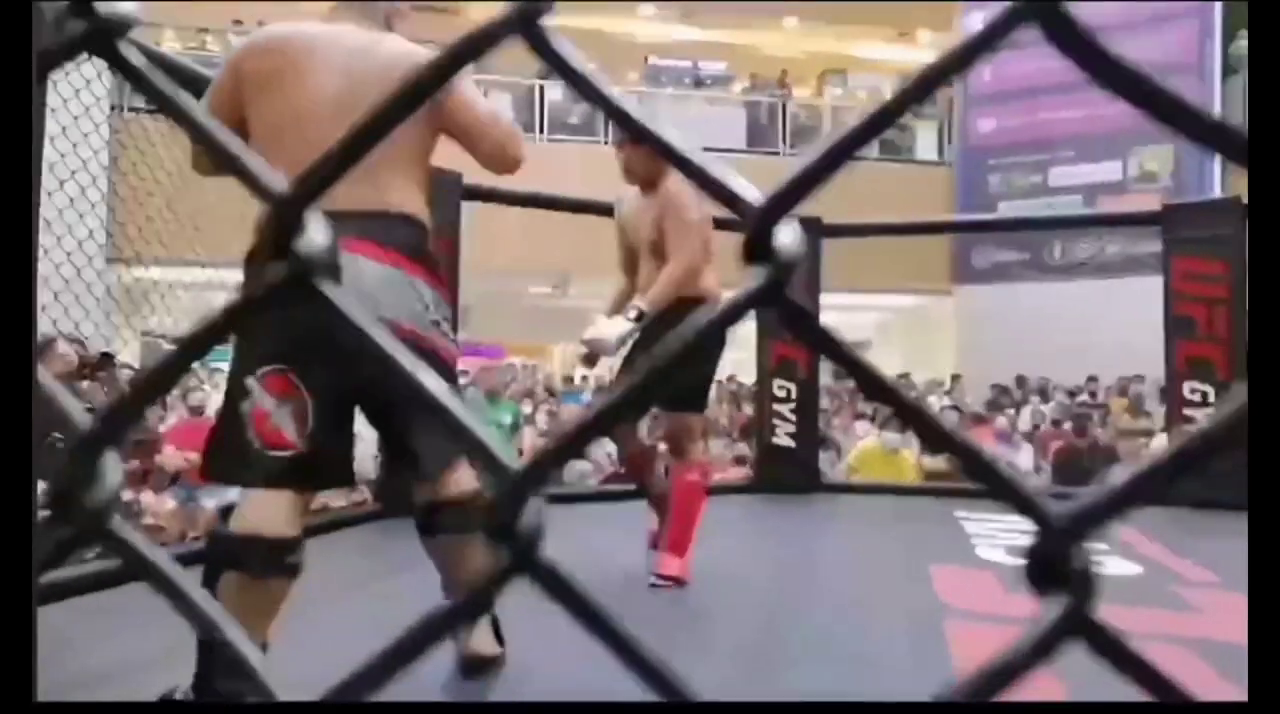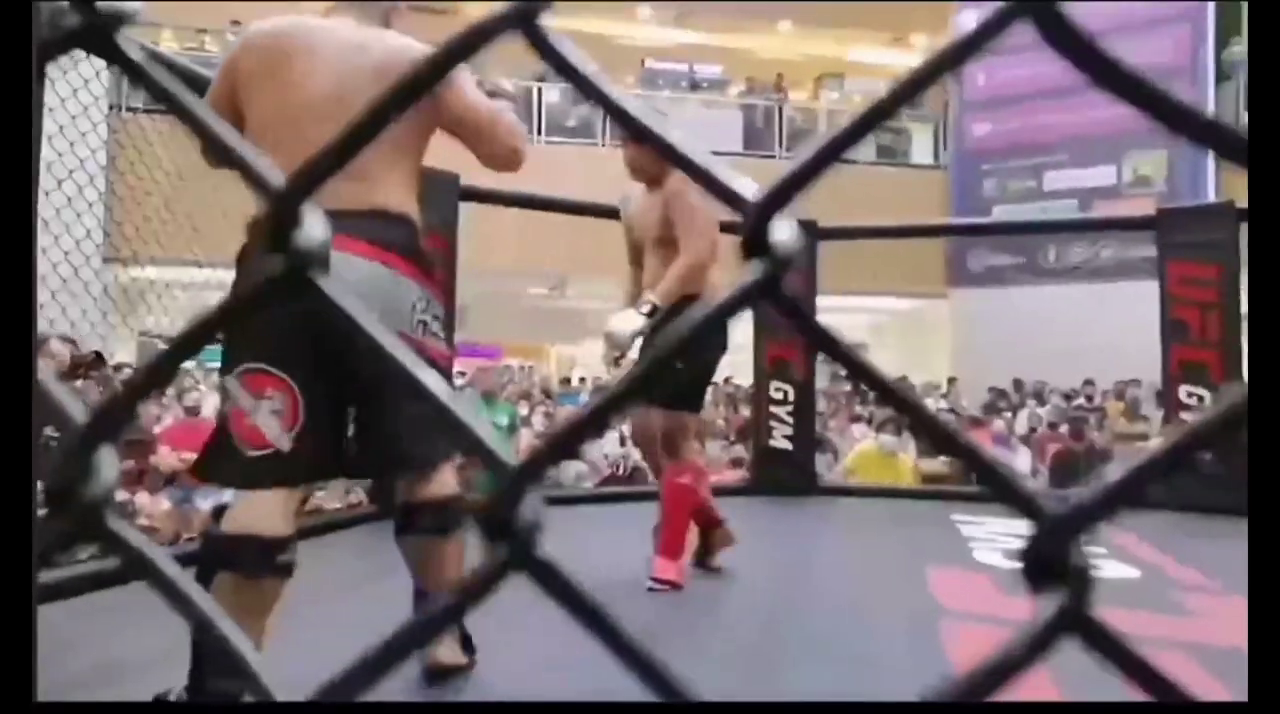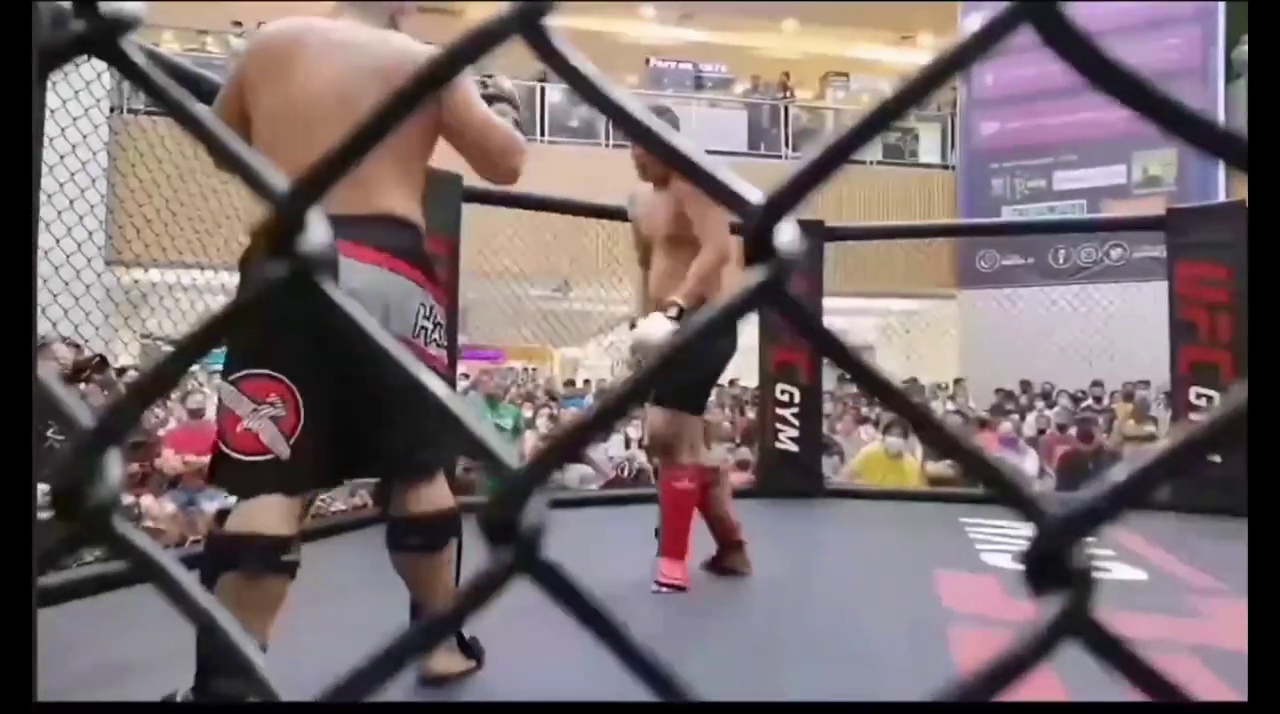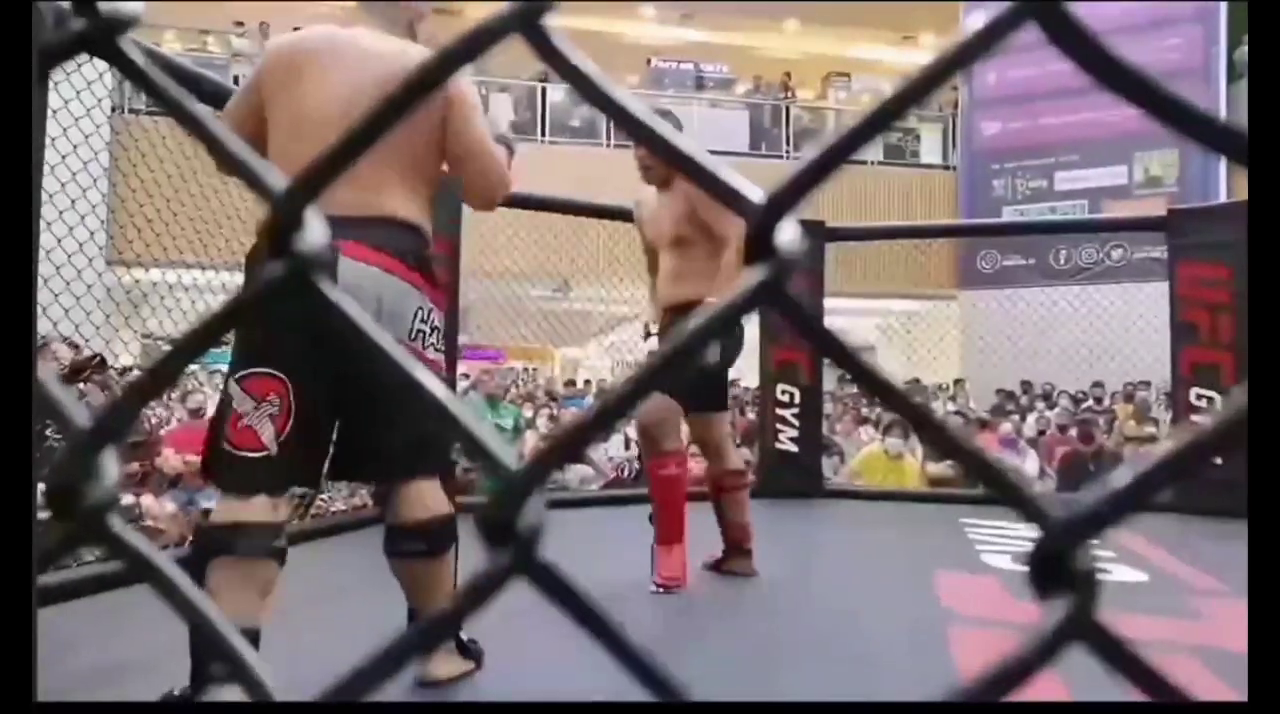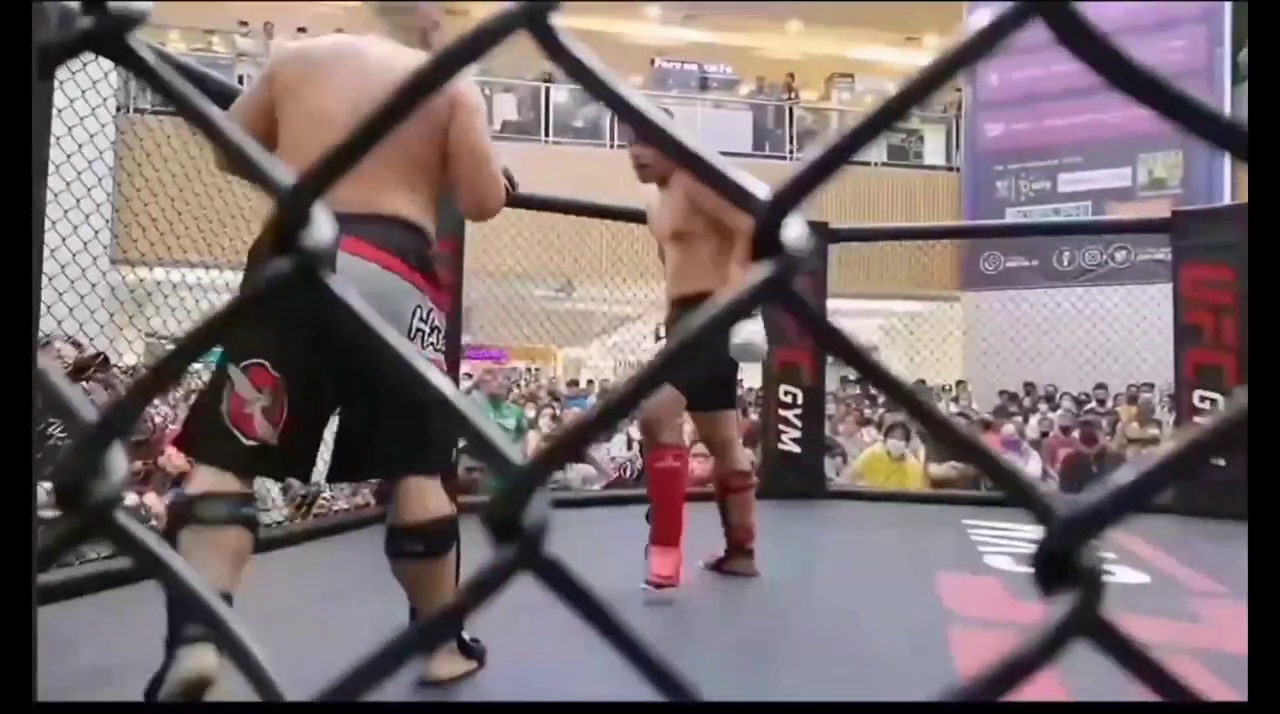
dt=0.1s
person 1, frame 1
right shoulder: (425, 65)
left elbow: (206, 156)
right elbow: (508, 153)
left hip: (295, 265)
right hip: (395, 270)
left knee: (272, 479)
right knee: (440, 456)
left ankle: (220, 687)
right ankle: (477, 625)
person 1, frame 2
right shoulder: (422, 59)
left elbow: (212, 144)
right elbow: (509, 151)
right wrist: (495, 103)
right hip: (384, 266)
left knee: (267, 476)
right knee: (424, 457)
left ankle: (216, 685)
right ankle: (443, 634)
person 1, frame 3
right shoulder: (426, 63)
right elbow: (505, 164)
right wrist: (500, 111)
right hip: (389, 272)
left knee: (269, 481)
right knee: (419, 467)
left ankle: (222, 685)
right ankle: (442, 641)
person 1, frame 4
right shoulder: (442, 76)
right elbow: (487, 189)
right wrist: (499, 153)
right hip: (390, 273)
left knee: (249, 473)
right knee: (413, 470)
left ankle: (218, 671)
right ankle: (440, 643)
person 1, frame 5
left shoulder: (297, 58)
right shoulder: (449, 85)
left elbow: (231, 152)
right elbow: (483, 200)
right wrist: (499, 174)
right hip: (391, 272)
left knee: (230, 456)
right knee: (414, 468)
left ankle: (194, 641)
right ankle: (442, 642)
person 2, frame 1
left shoulder: (678, 192)
right shoulder: (626, 206)
left elbow: (685, 263)
left wrist: (633, 318)
right wrist: (605, 322)
left hip: (692, 319)
right hip: (656, 320)
left knee: (681, 435)
left ankle: (674, 553)
right ankle: (666, 510)
person 2, frame 2
left shoulder: (684, 188)
right shoulder: (633, 201)
left elbow: (695, 256)
left wrist: (645, 310)
right wrist: (625, 321)
right hip: (663, 322)
left knee: (675, 433)
right knee: (648, 431)
left ankle: (669, 557)
right ankle: (712, 526)
person 2, frame 3
left shoulder: (692, 186)
right shoulder: (640, 203)
left elbow: (718, 252)
left wrist: (672, 312)
right wrist: (646, 319)
right hip: (674, 323)
left knee: (666, 435)
right knee: (680, 441)
left ankle: (673, 558)
right ankle: (730, 548)
person 2, frame 4
left shoulder: (698, 184)
right shoulder: (645, 206)
left elbow: (737, 242)
right wrist: (655, 329)
right hip: (679, 325)
left knee: (655, 419)
right knee: (713, 439)
left ankle: (669, 547)
right ankle: (738, 550)
person 2, frame 5
left shoulder: (696, 178)
right shoulder: (656, 203)
left elbow: (749, 229)
right wrist: (671, 329)
right hip: (688, 318)
left knee: (657, 413)
right knee: (722, 439)
left ankle: (666, 545)
right ankle: (740, 550)
